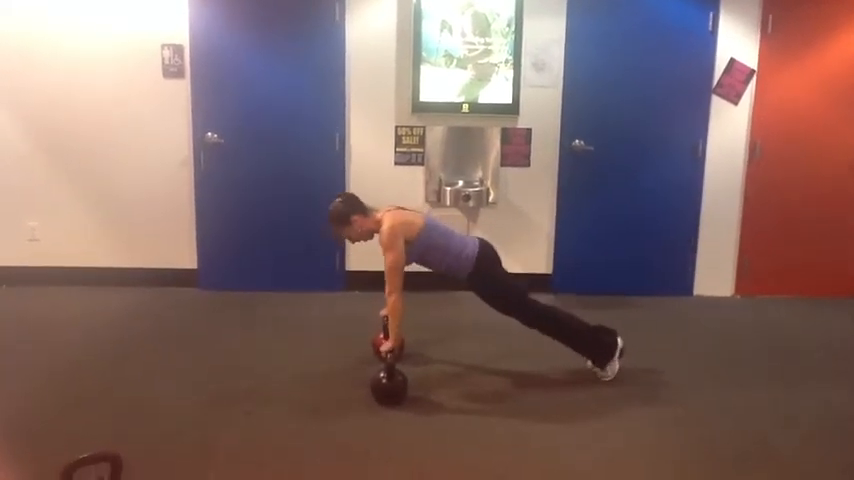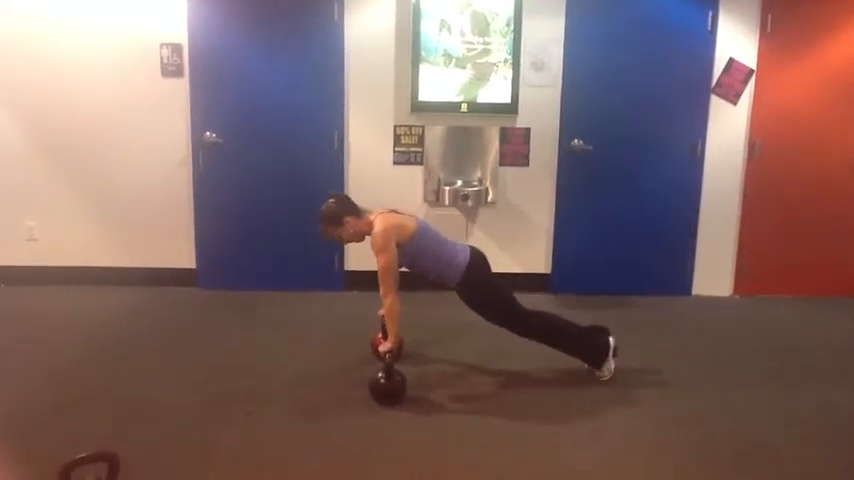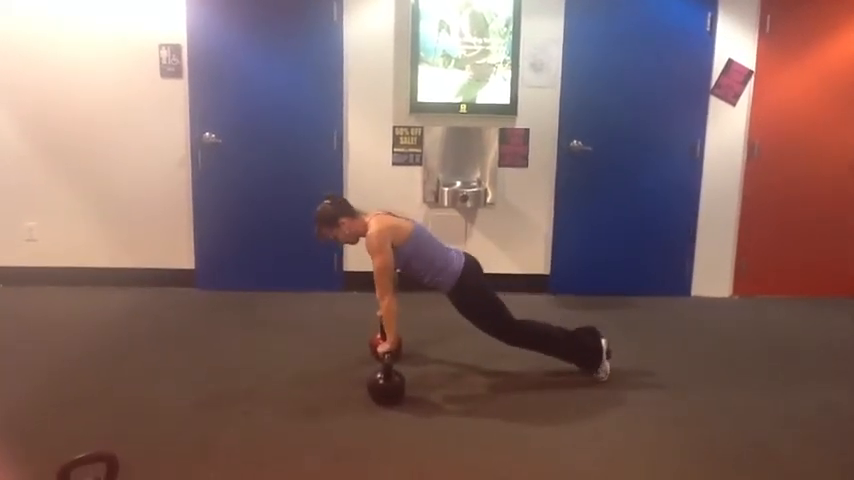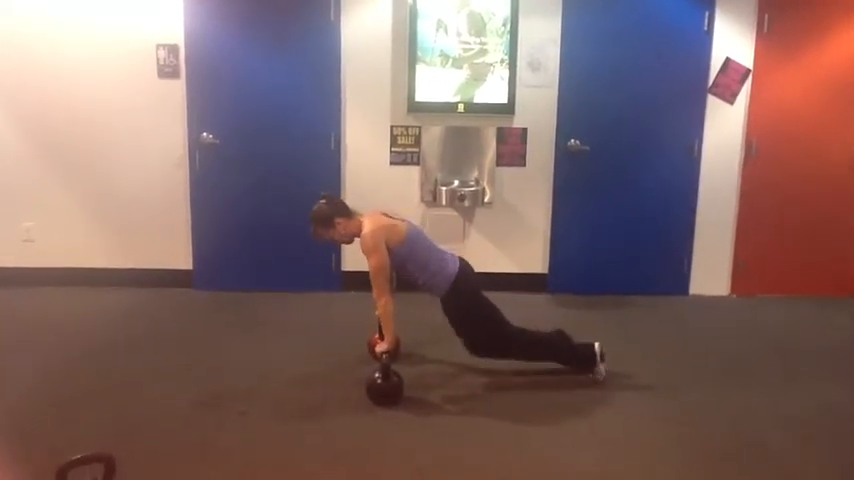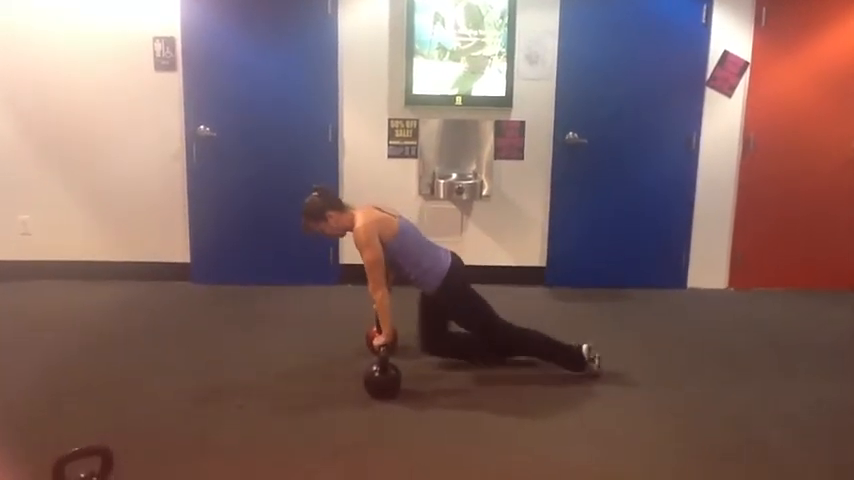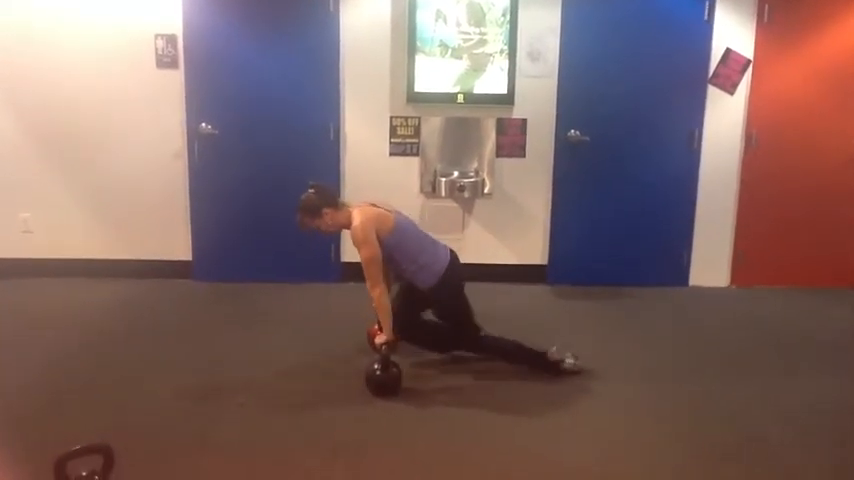
dt=0.2s
person 1, frame 1
left shoulder: (389, 230)
right shoulder: (388, 217)
left elbow: (394, 291)
left wrist: (393, 340)
right wrist: (393, 309)
left hip: (476, 265)
right hip: (475, 255)
left knee: (529, 312)
right knee: (528, 309)
left ankle: (606, 349)
right ankle: (603, 342)
person 1, frame 2
left shoulder: (380, 233)
right shoulder: (381, 219)
left elbow: (389, 293)
left wrist: (392, 340)
right wrist: (390, 310)
left hip: (467, 275)
right hip: (467, 263)
left knee: (519, 321)
right knee: (518, 316)
left ankle: (599, 349)
right ankle: (596, 340)
person 1, frame 3
left shoulder: (375, 235)
right shoulder: (377, 220)
left elbow: (386, 294)
left wrist: (390, 341)
right wrist: (387, 312)
left hip: (461, 281)
right hip: (460, 270)
left knee: (510, 331)
right knee: (507, 328)
left ankle: (593, 351)
right ankle: (585, 339)
person 1, frame 4
left shoulder: (370, 236)
right shoulder: (374, 221)
left elbow: (382, 294)
right elbow: (387, 287)
left wrist: (389, 341)
right wrist: (385, 312)
left hip: (455, 285)
right hip: (453, 275)
left knee: (505, 337)
right knee: (480, 343)
left ankle: (588, 356)
right ankle: (555, 343)
person 1, frame 5
left shoulder: (362, 230)
right shoulder: (367, 215)
left elbow: (377, 288)
right elbow: (387, 272)
left wrist: (386, 334)
right wrist: (384, 308)
left hip: (445, 281)
right hip: (441, 271)
left knee: (497, 332)
right knee: (431, 343)
left ankle: (578, 356)
right ankle: (500, 349)
person 1, frame 6
left shoulder: (359, 226)
right shoulder: (363, 212)
left elbow: (376, 286)
right elbow: (387, 265)
left wrist: (387, 333)
left hip: (441, 278)
right hip: (436, 266)
left knee: (467, 338)
right knee: (402, 325)
left ankle: (548, 360)
right ankle: (458, 335)
